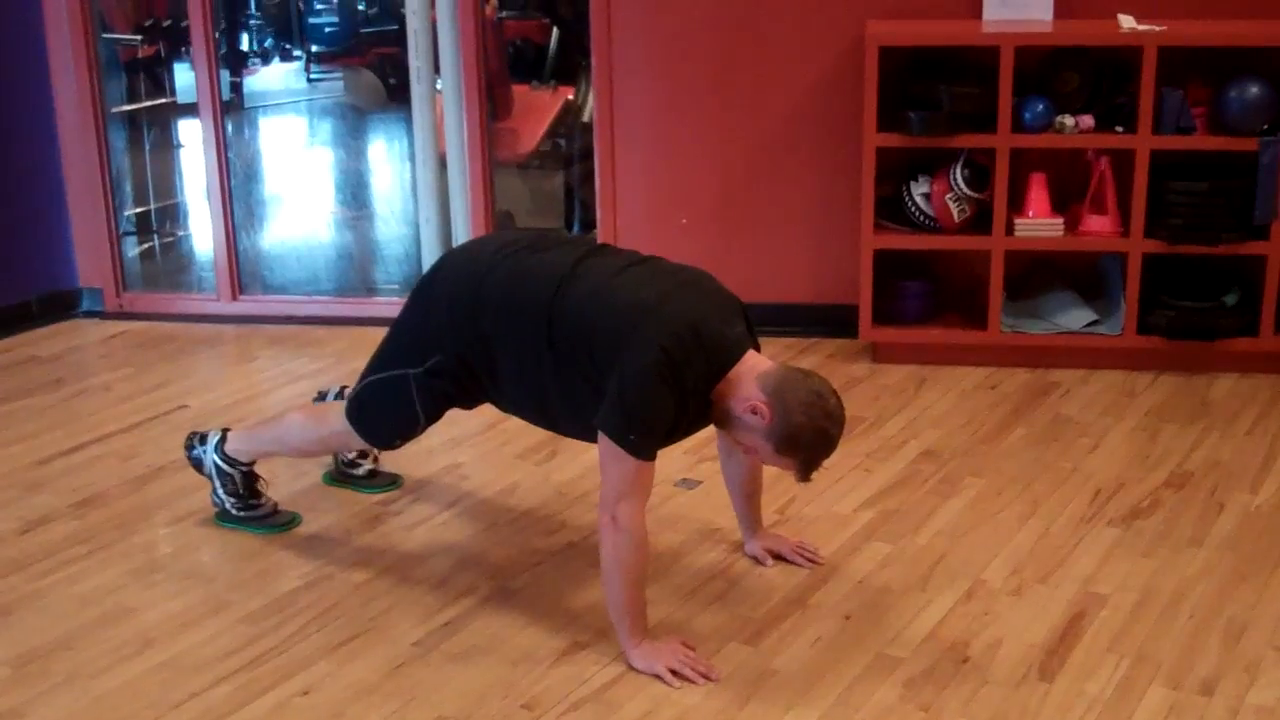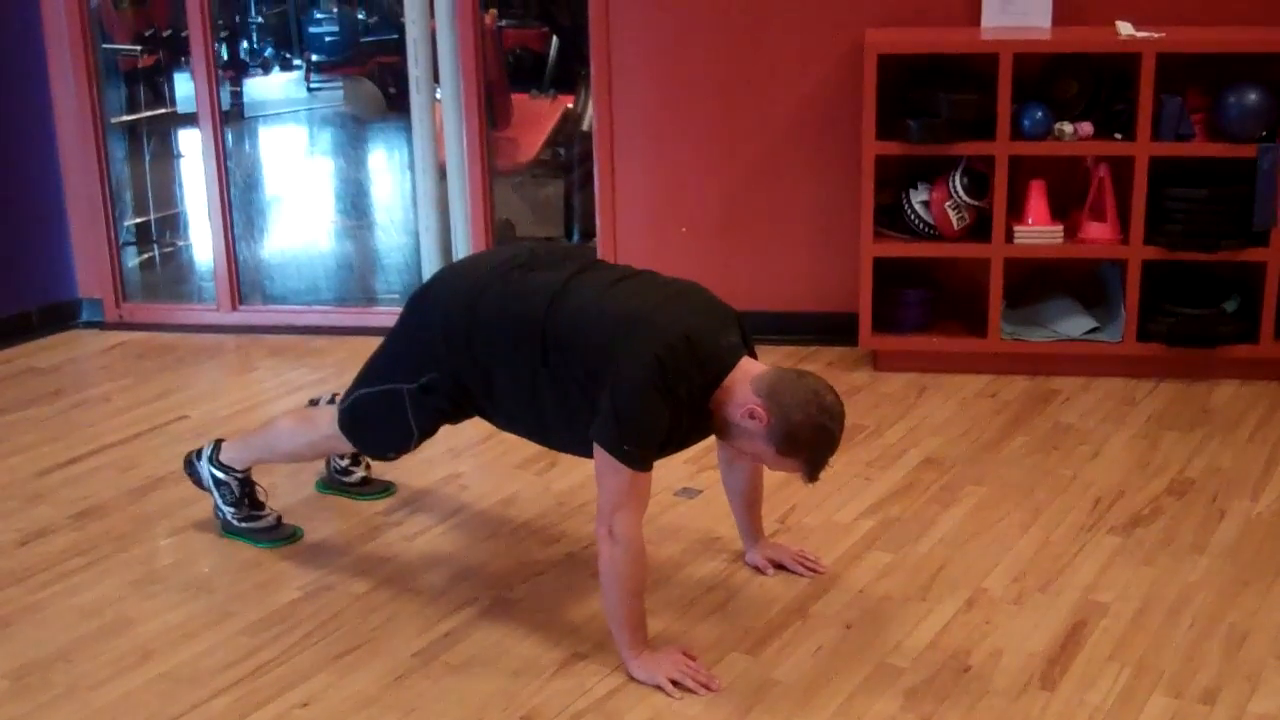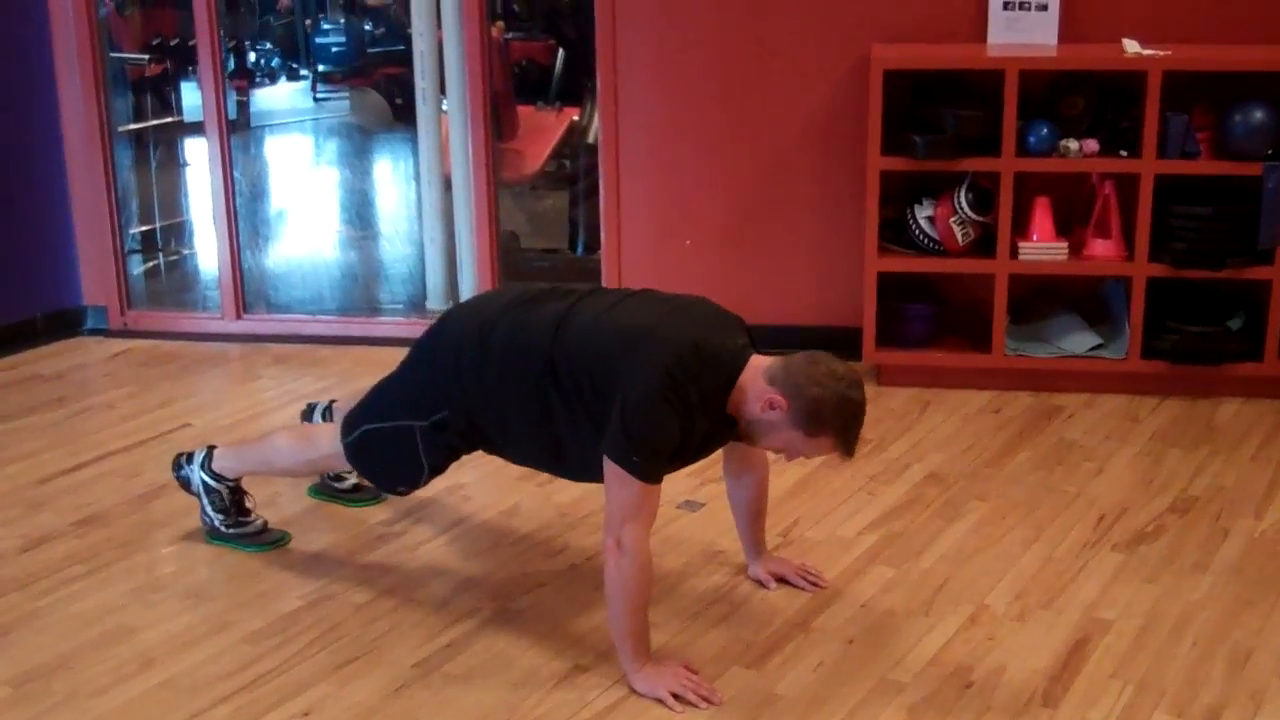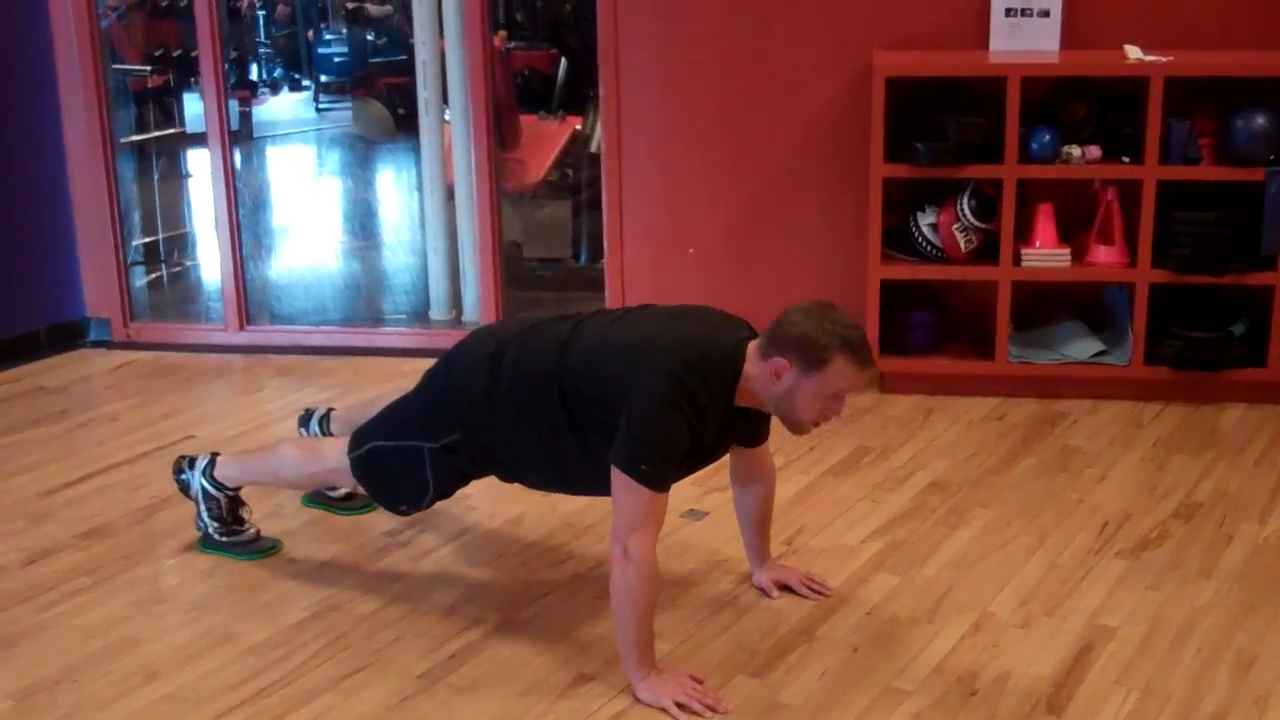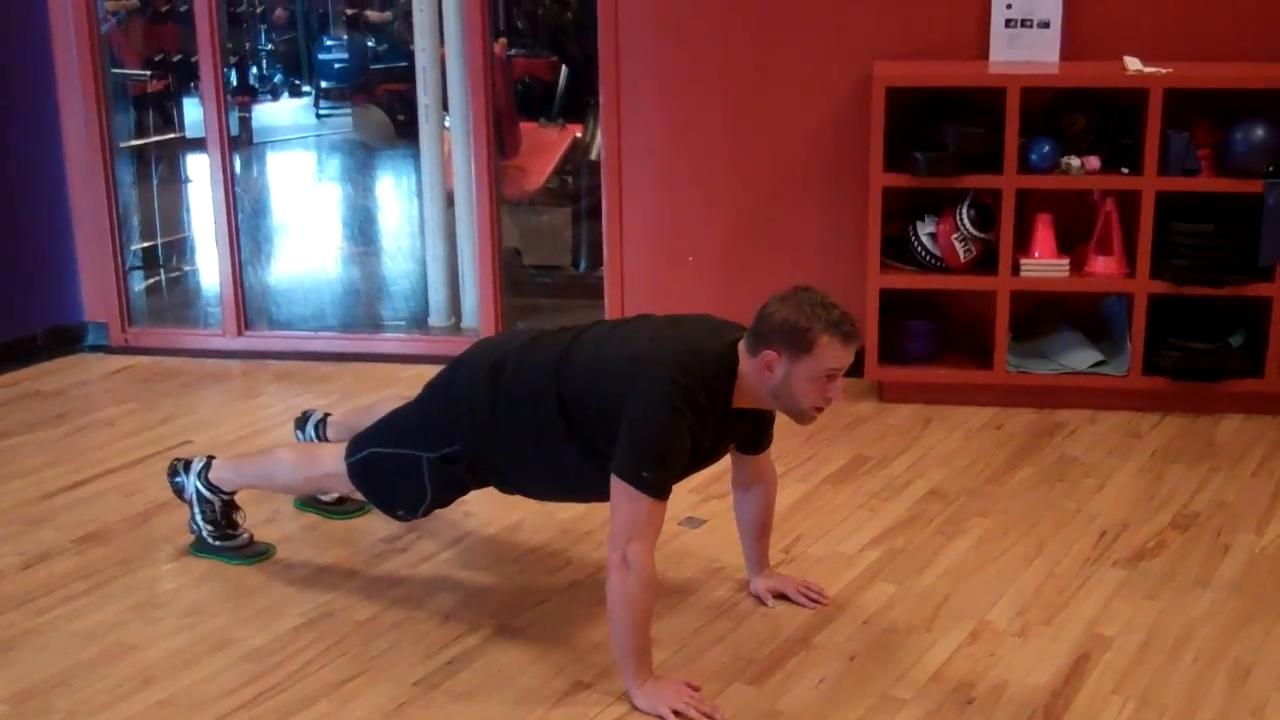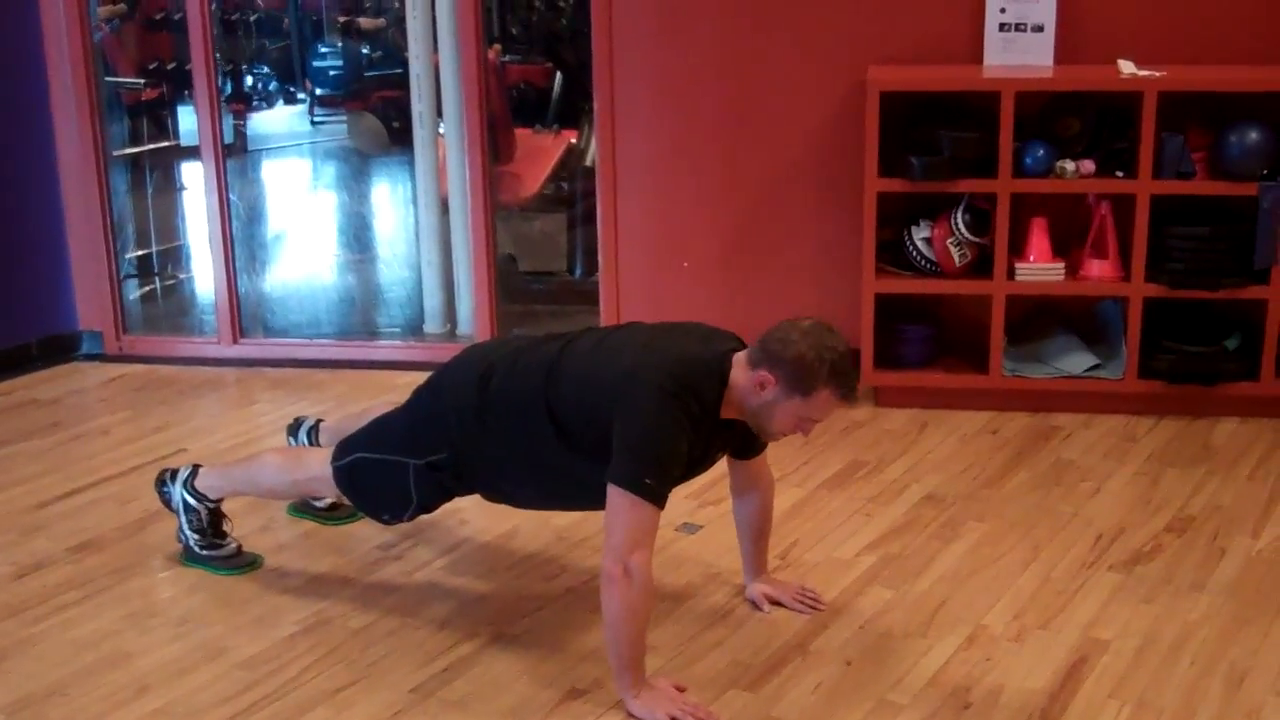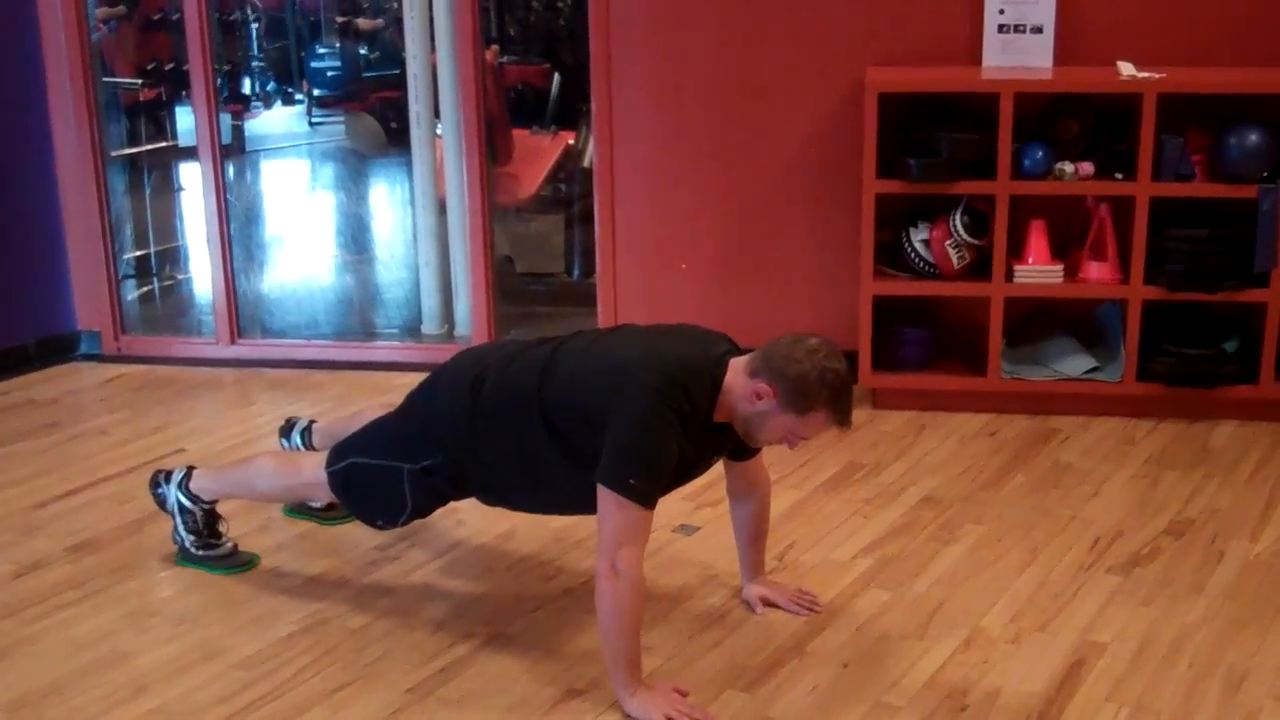
dt=0.3s
person 1, frame 1
left shoulder: (737, 343)
right shoulder: (659, 371)
left elbow: (736, 444)
right elbow: (621, 517)
left wrist: (754, 531)
right wrist: (637, 643)
left hip: (519, 271)
right hip: (468, 299)
right knee: (364, 418)
left ankle: (348, 456)
right ankle: (226, 452)
person 1, frame 2
left shoulder: (733, 356)
right shoulder: (652, 380)
left elbow: (737, 456)
right elbow: (617, 528)
left wrist: (755, 541)
right wrist: (637, 654)
left hip: (514, 292)
right hip: (461, 321)
right knee: (357, 427)
left ankle: (331, 402)
right ankle: (222, 462)
person 1, frame 3
left shoulder: (741, 362)
right shoulder: (664, 390)
left elbow: (744, 462)
right elbow: (625, 541)
left wrist: (757, 554)
right wrist: (639, 667)
left hip: (517, 335)
right hip: (473, 361)
right knee: (351, 447)
left ankle: (329, 412)
right ankle: (211, 469)
person 1, frame 4
left shoulder: (748, 360)
right shoulder: (672, 394)
left elbow: (752, 468)
right elbow: (632, 547)
left wrist: (760, 562)
left hip: (520, 370)
right hip: (483, 397)
left knee: (394, 433)
right knee: (354, 465)
left ankle: (323, 420)
right ankle: (212, 476)
person 1, frame 5
left shoulder: (747, 371)
right shoulder: (671, 397)
left elbow: (754, 475)
right elbow: (629, 555)
left wrist: (759, 570)
left hip: (522, 384)
right hip: (483, 410)
left knee: (406, 425)
right knee: (352, 471)
left ankle: (323, 425)
right ankle: (207, 478)
person 1, frame 6
left shoulder: (741, 374)
right shoulder: (664, 406)
left elbow: (752, 480)
right elbow: (624, 564)
left wrist: (757, 575)
left hip: (509, 386)
right hip: (469, 421)
left knee: (395, 428)
right knee: (337, 473)
left ankle: (314, 431)
right ankle: (194, 488)
person 1, frame 7
left shoulder: (734, 376)
right shoulder: (656, 407)
left elbow: (748, 481)
right elbow: (617, 563)
left wrist: (755, 577)
left hip: (502, 394)
right hip: (464, 423)
left knee: (391, 430)
right knee: (327, 478)
left ankle: (307, 433)
right ankle: (188, 489)
